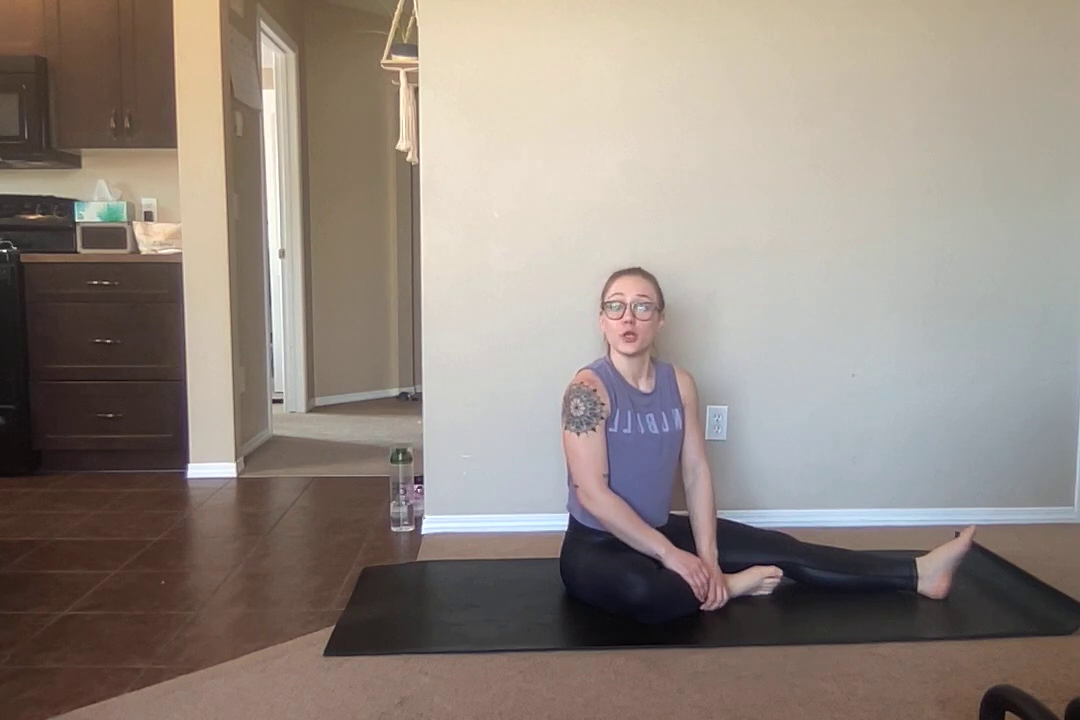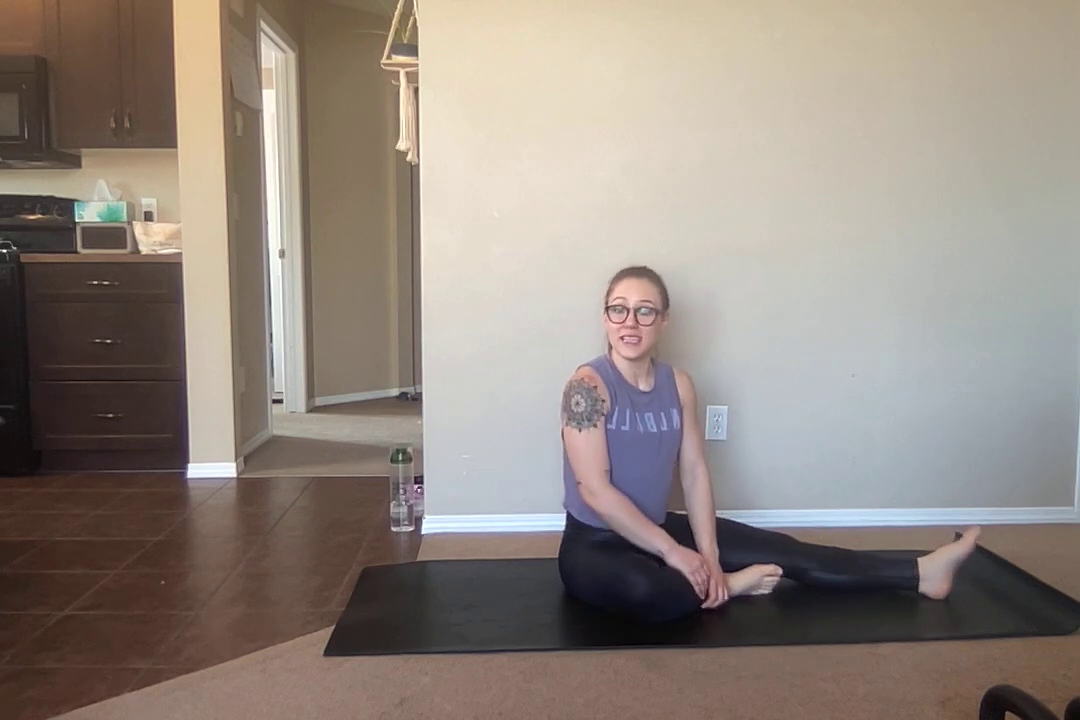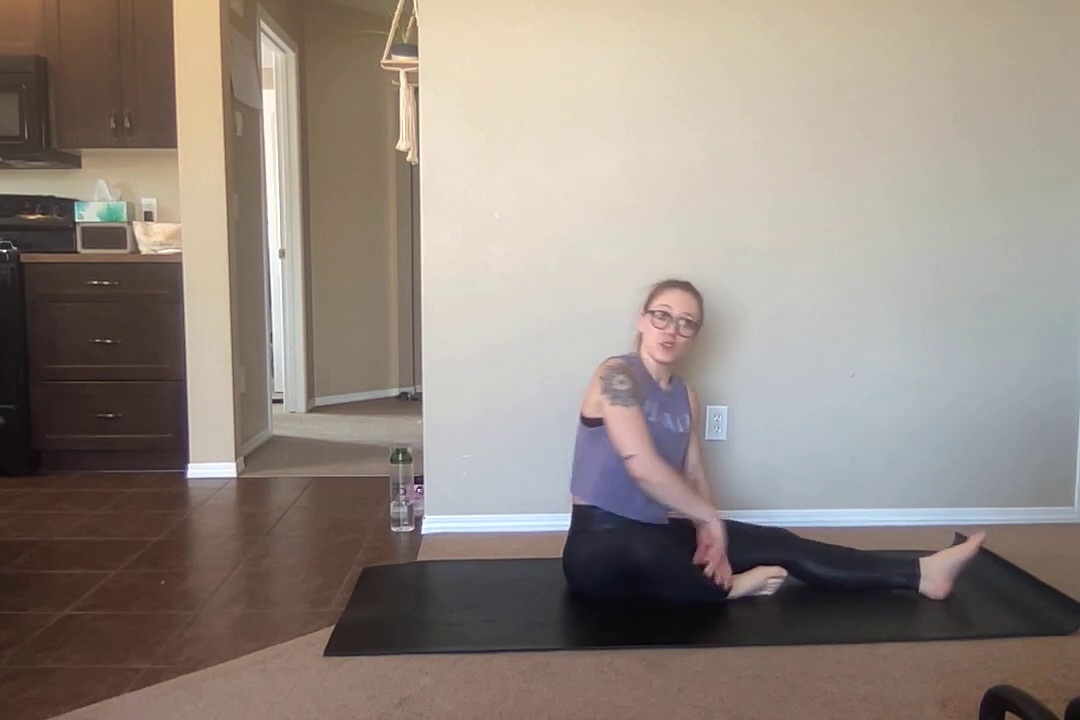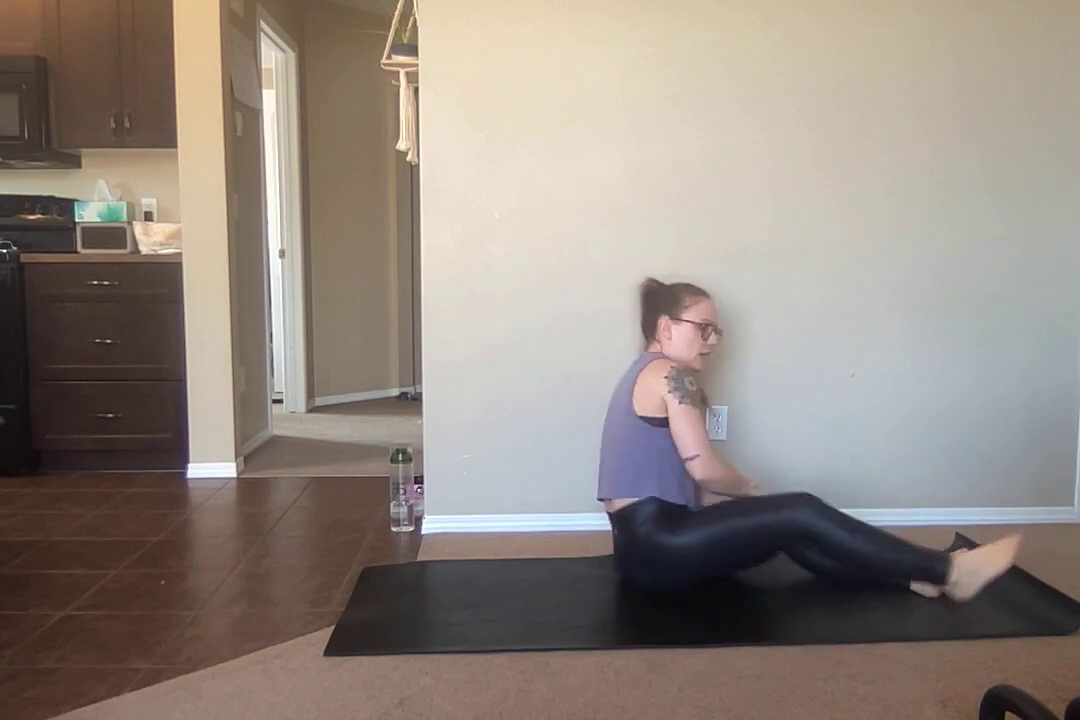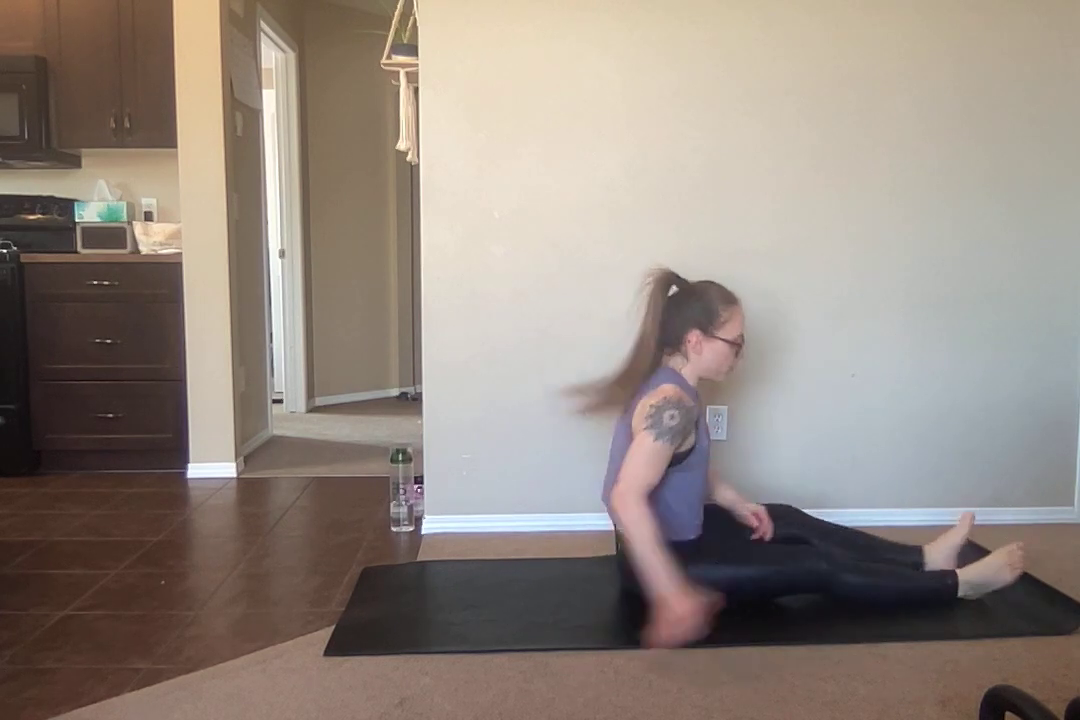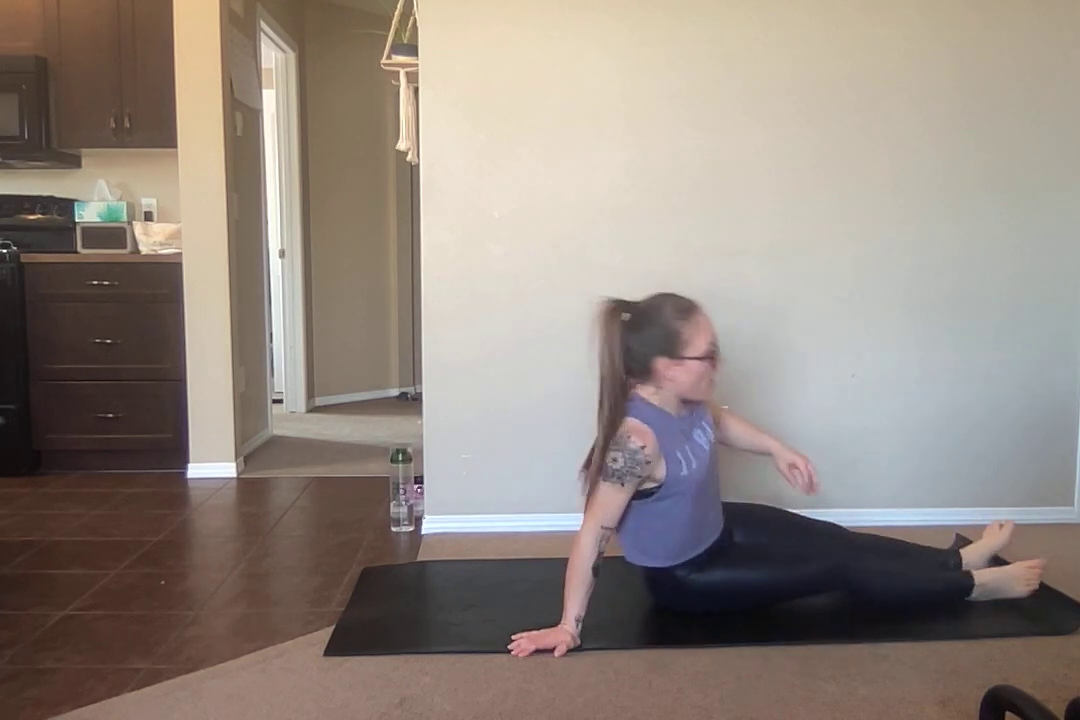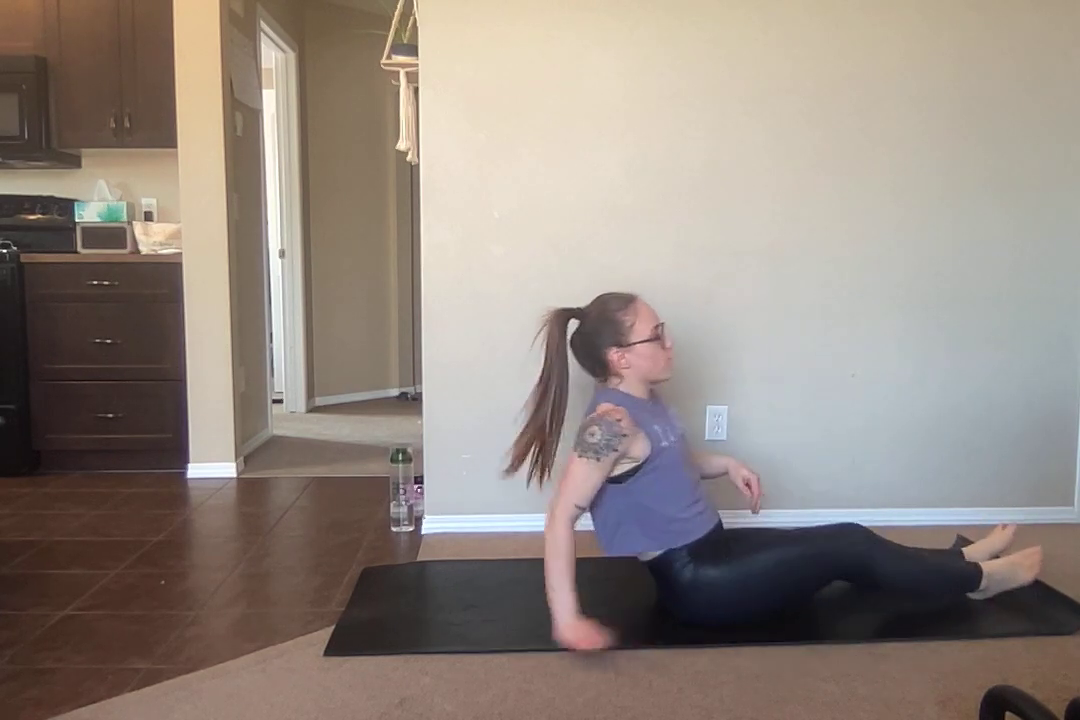
dt=0.5s
person 1, frame 1
left shoulder: (679, 383)
right shoulder: (589, 388)
left elbow: (696, 472)
right elbow: (593, 494)
left wrist: (708, 556)
right wrist: (669, 555)
left hip: (656, 531)
right hip: (596, 548)
left knee: (777, 548)
right knee: (641, 590)
left ankle: (918, 574)
right ankle: (726, 585)
person 1, frame 2
left shoulder: (678, 385)
right shoulder: (587, 385)
left elbow: (694, 472)
right elbow: (595, 491)
left wrist: (709, 555)
right wrist: (672, 553)
left hip: (653, 529)
right hip: (593, 545)
left knee: (777, 549)
right knee: (642, 589)
left ankle: (920, 574)
right ankle: (724, 586)
person 1, frame 3
left shoulder: (685, 397)
right shoulder: (618, 375)
left elbow: (694, 476)
right elbow: (642, 466)
left wrist: (709, 529)
right wrist: (710, 518)
left hip: (657, 531)
right hip: (597, 544)
left knee: (777, 545)
right knee: (640, 552)
left ankle: (921, 574)
right ankle: (728, 584)
person 1, frame 4
left shoulder: (642, 375)
right shoulder: (670, 375)
right elbow: (703, 466)
left wrist: (732, 502)
right wrist: (749, 489)
left hip: (640, 543)
right hip: (656, 546)
left knee: (777, 522)
right knee: (800, 512)
left ankle: (910, 573)
right ankle: (950, 572)
person 1, frame 5
left shoulder: (667, 389)
right shoulder: (672, 404)
right elbow: (627, 499)
left wrist: (738, 504)
right wrist: (669, 592)
left hip: (678, 539)
right hip: (663, 567)
left knee: (788, 522)
right knee: (814, 568)
left ankle: (921, 559)
right ankle: (957, 585)
person 1, frame 6
left shoulder: (681, 397)
right shoulder: (634, 439)
left elbow: (719, 422)
right elbow: (592, 535)
left wrist: (778, 448)
right wrist: (569, 626)
left hip: (716, 532)
right hip: (687, 579)
left knee: (830, 538)
right knee: (836, 568)
left ankle: (957, 562)
right ankle: (973, 585)
person 1, frame 7
left shoulder: (642, 402)
right shoulder: (610, 422)
right elbow: (560, 518)
left wrist: (726, 465)
right wrist: (567, 618)
left hip: (708, 549)
right hip: (696, 583)
left knee: (843, 546)
right knee: (851, 546)
left ankle: (960, 560)
right ankle: (978, 578)
